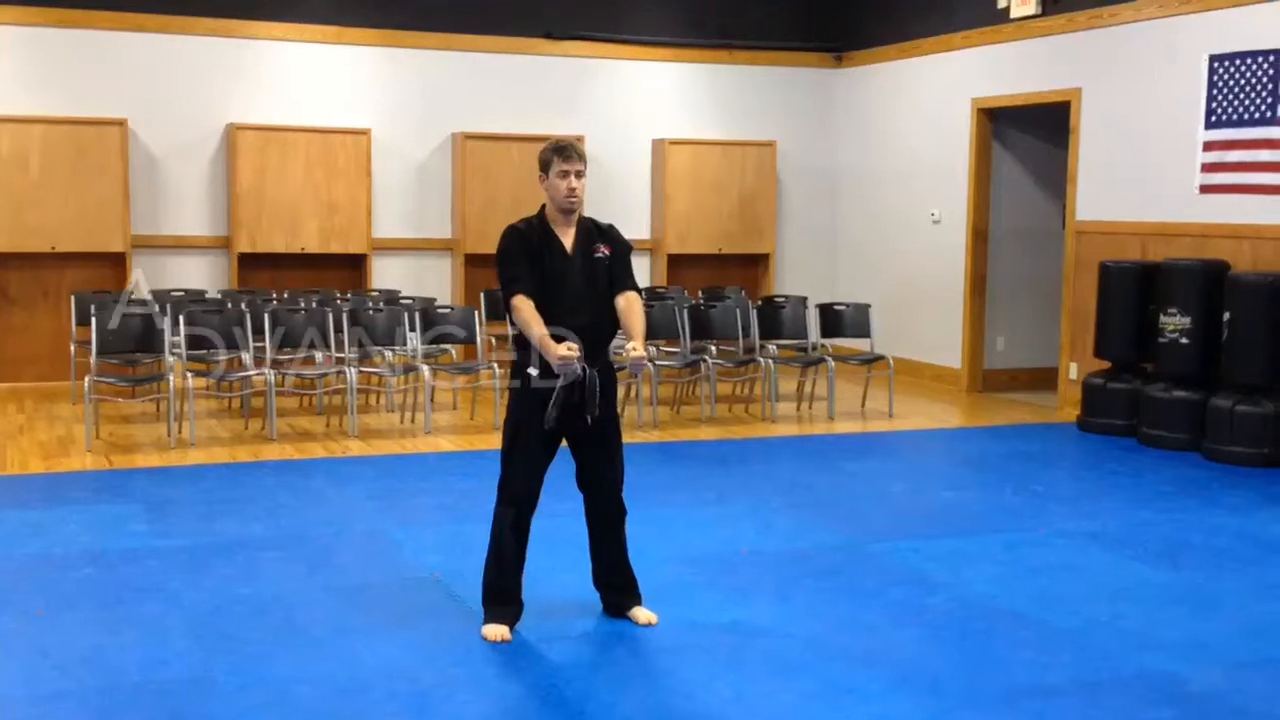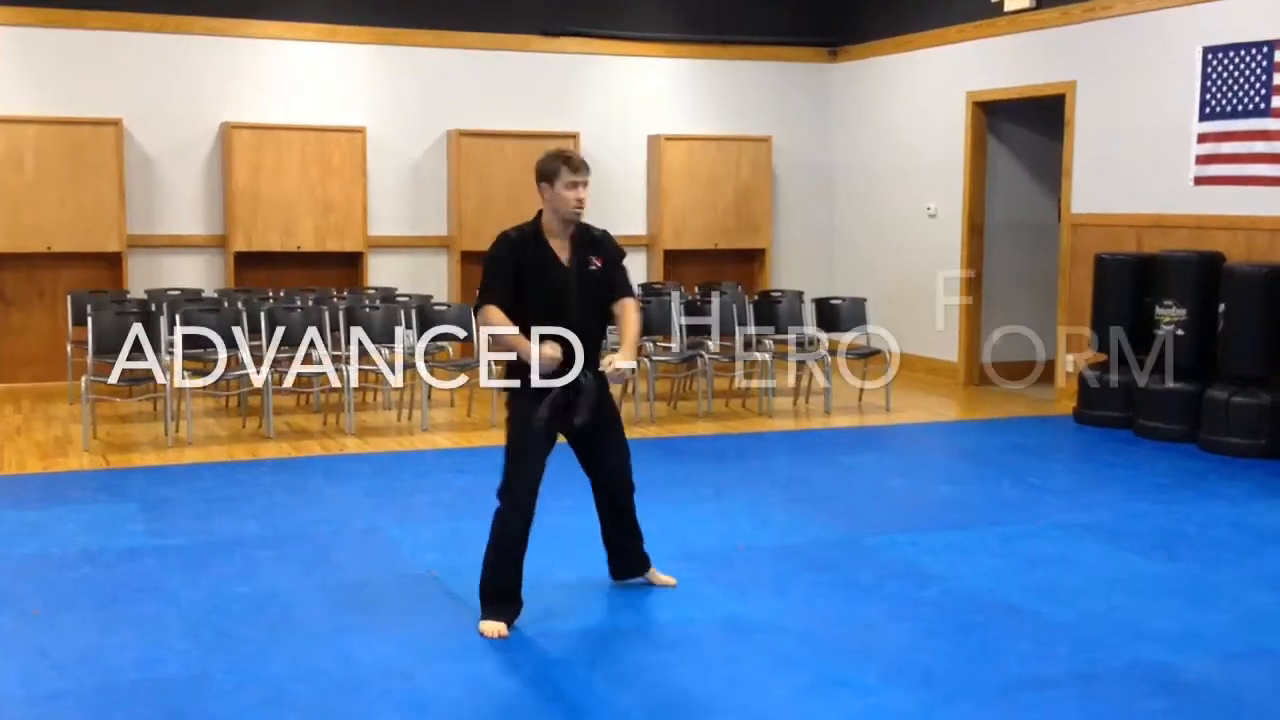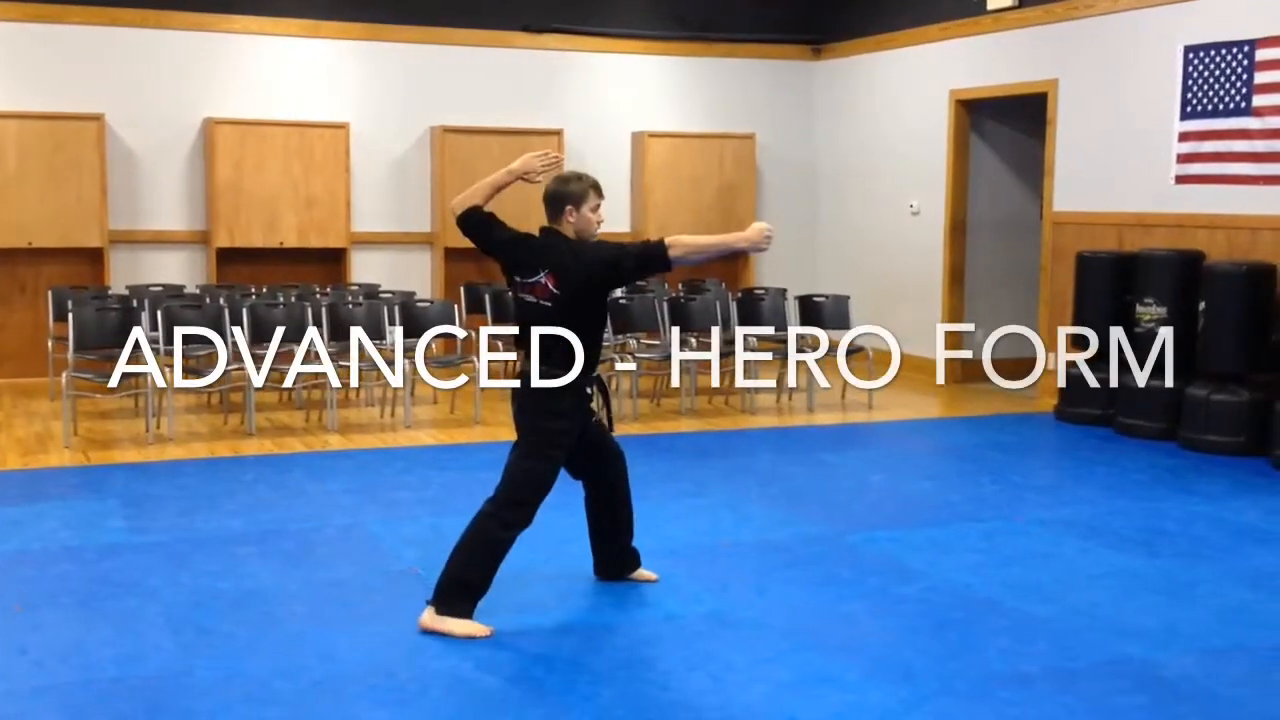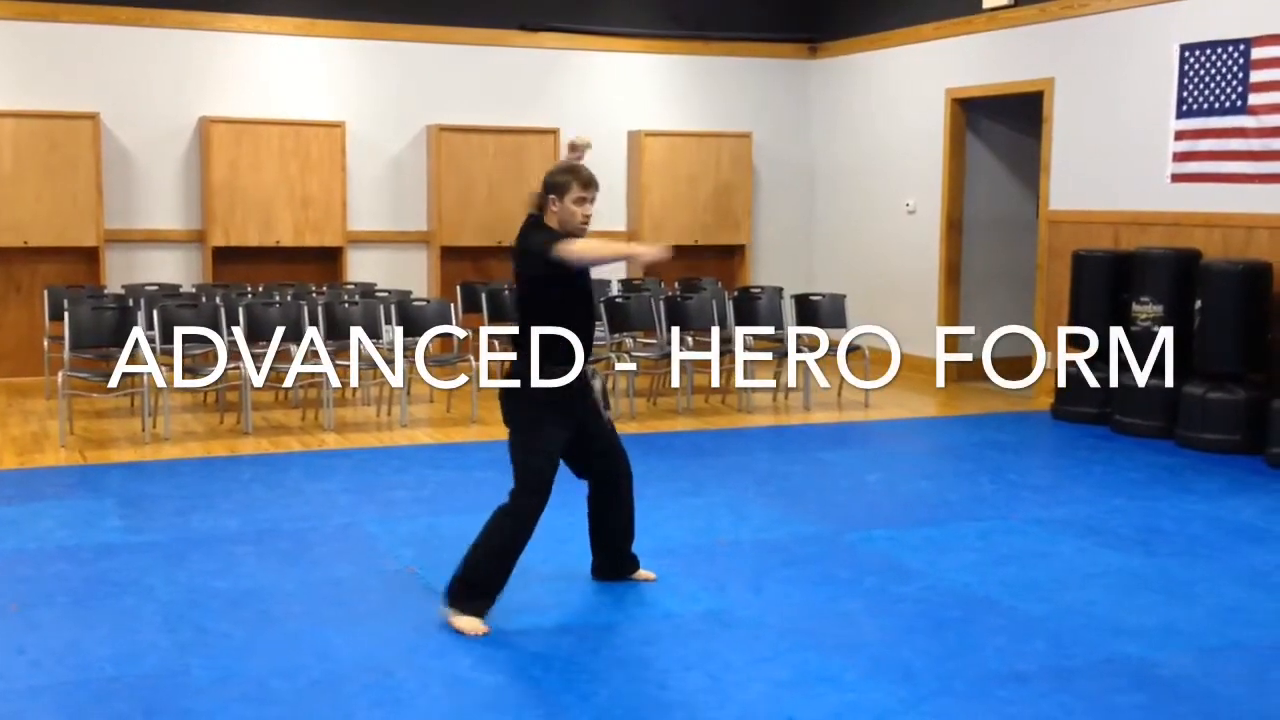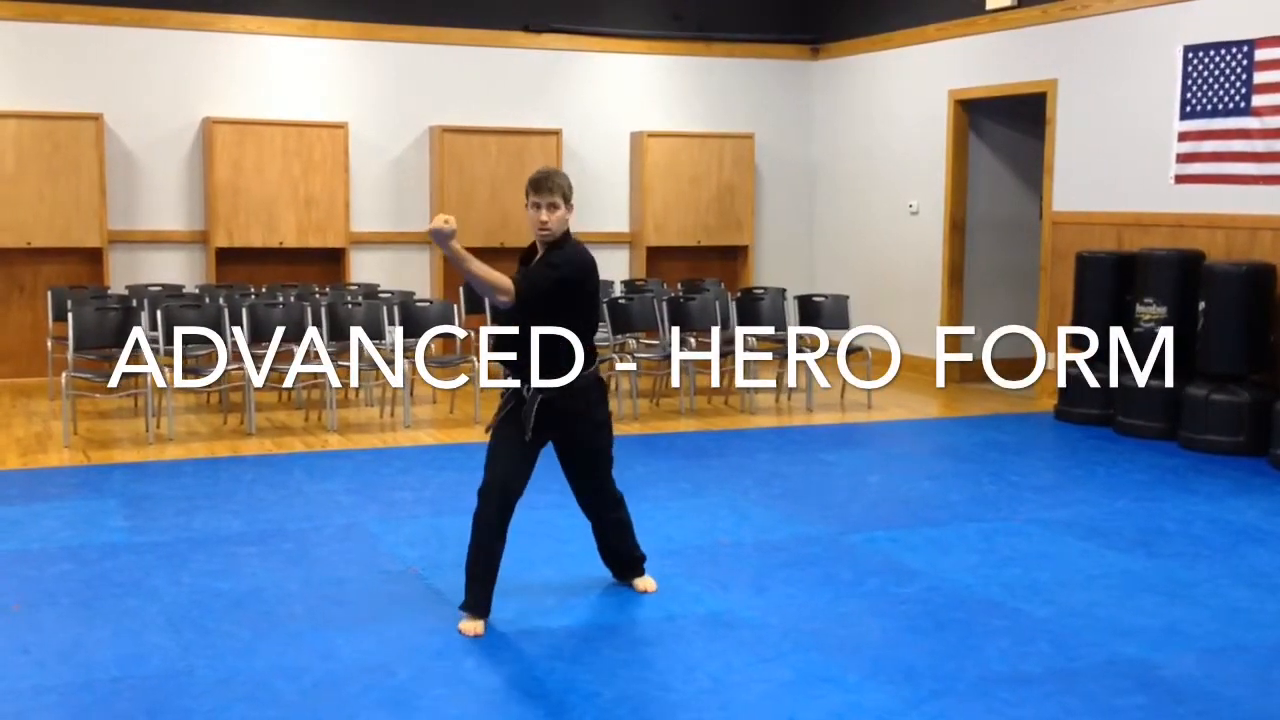
dt=0.7s
person 1, frame 1
left shoulder: (607, 239)
right shoulder: (520, 238)
left elbow: (626, 295)
right elbow: (520, 302)
left wrist: (636, 341)
right wrist: (549, 347)
left hip: (595, 381)
right hip: (537, 381)
left knee: (606, 493)
right knee: (517, 496)
left ankle: (621, 597)
right ankle: (500, 608)
person 1, frame 2
left shoulder: (599, 244)
right shoulder: (513, 245)
left elbow: (625, 304)
right elbow: (489, 312)
left wrist: (625, 350)
right wrist: (533, 354)
left hip: (587, 382)
right hip: (533, 387)
left knee: (616, 477)
right knee: (519, 494)
left ankle: (631, 563)
right ankle: (498, 605)
person 1, frame 3
left shoulder: (520, 250)
right shoulder: (589, 261)
left elbow: (463, 209)
right elbow: (671, 251)
left wrist: (514, 171)
right wrist: (741, 241)
left hip: (552, 391)
right hip: (554, 398)
left knee: (607, 466)
right knee: (512, 502)
left ankle: (616, 562)
right ankle: (445, 606)
person 1, frame 4
left shoulder: (553, 228)
right shoulder: (536, 240)
left elbow: (557, 196)
right elbow: (570, 251)
left wrist: (576, 165)
right wrist: (633, 250)
left hip: (571, 385)
right hip: (535, 392)
left knee: (613, 471)
right knee: (529, 498)
left ankle: (615, 562)
right ankle: (464, 600)
person 1, frame 5
left shoulder: (573, 262)
right shoulder: (537, 254)
left elbow: (507, 294)
left wrist: (449, 247)
left hip: (575, 396)
right hip: (525, 394)
left knee: (597, 491)
right knee: (495, 496)
left ankle: (629, 567)
right ankle: (476, 606)
